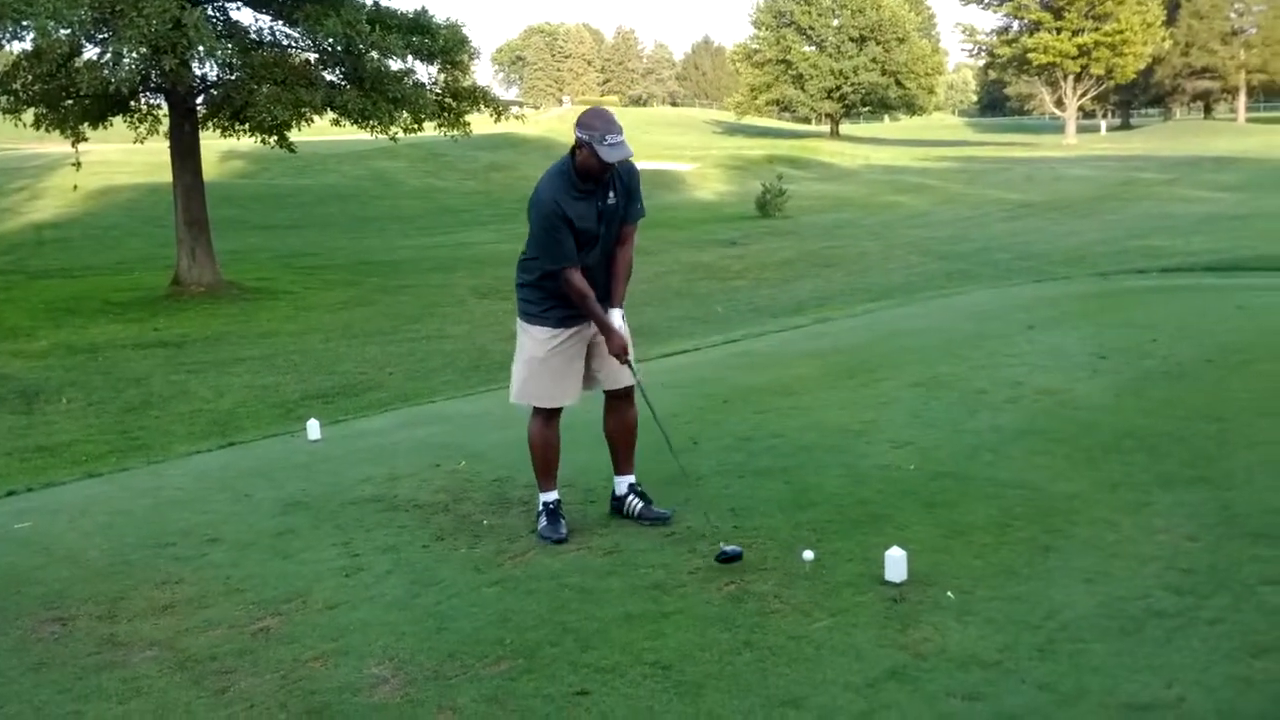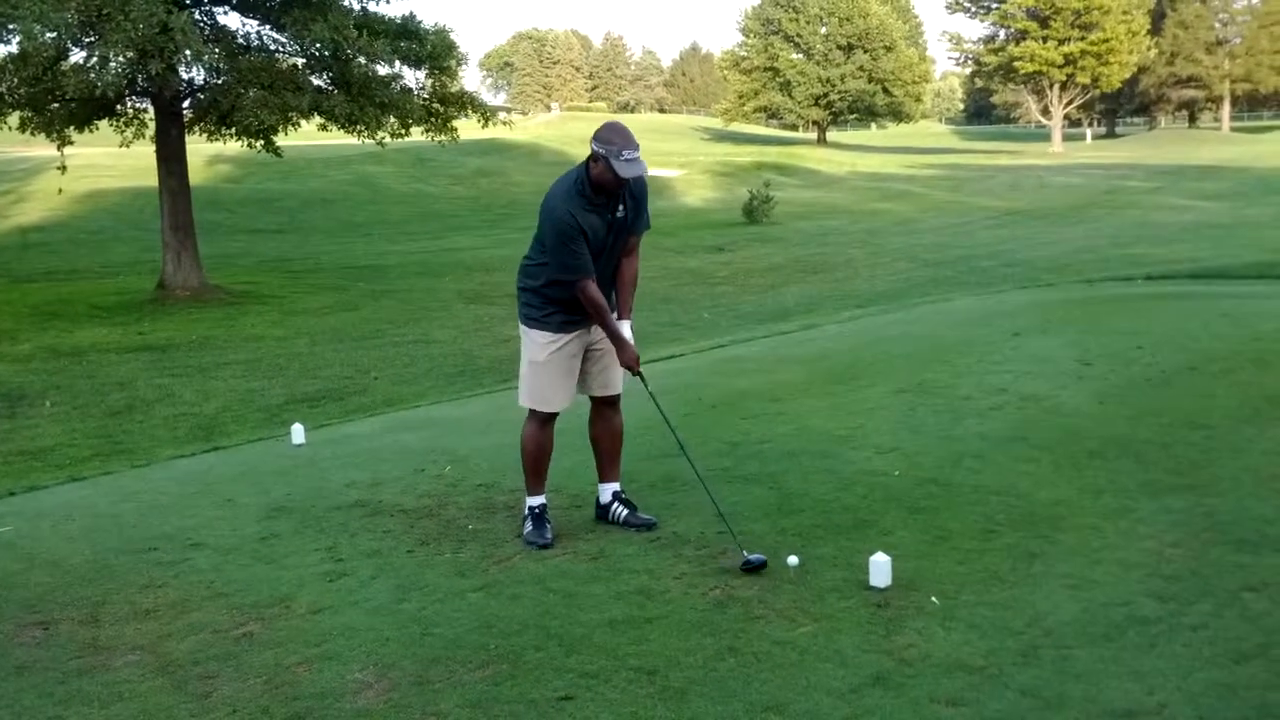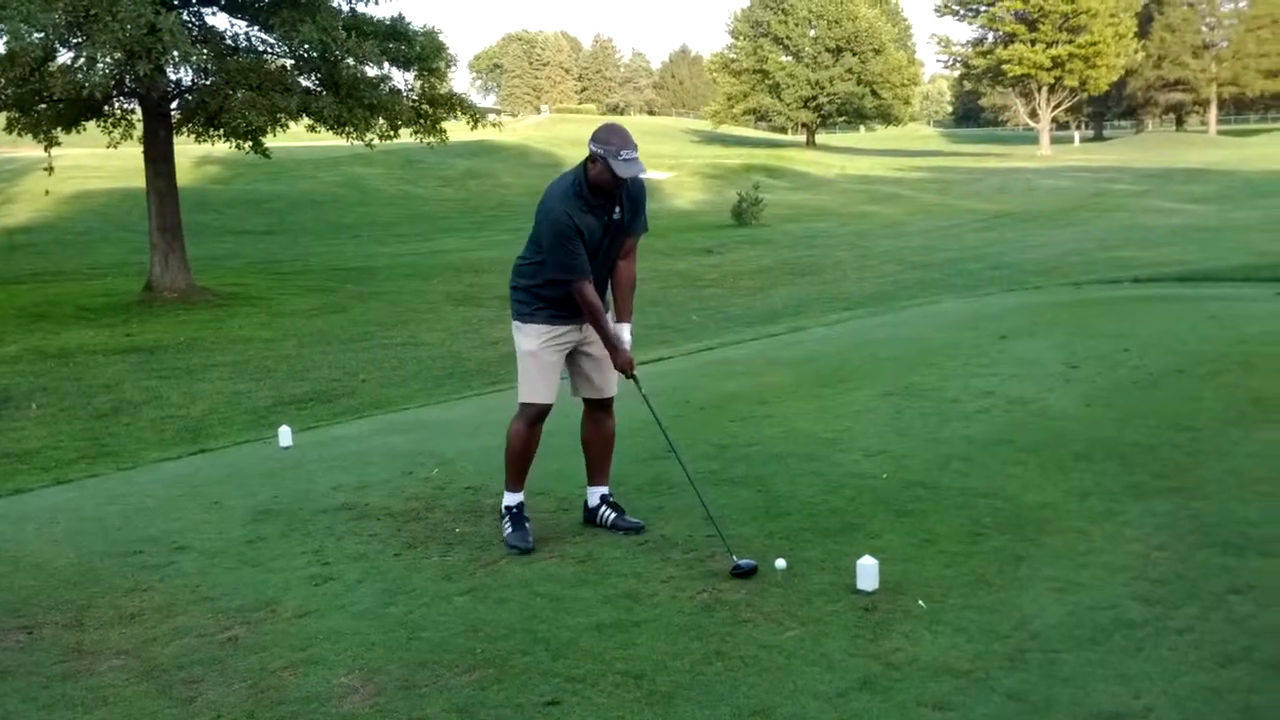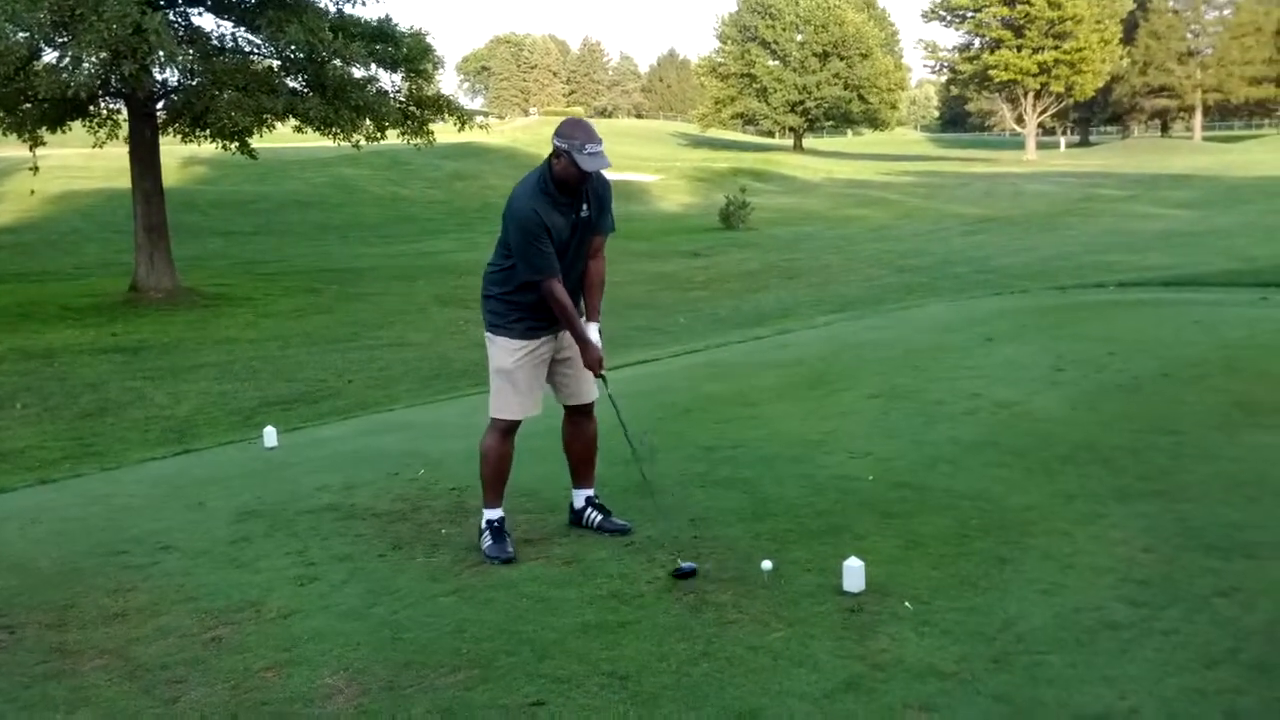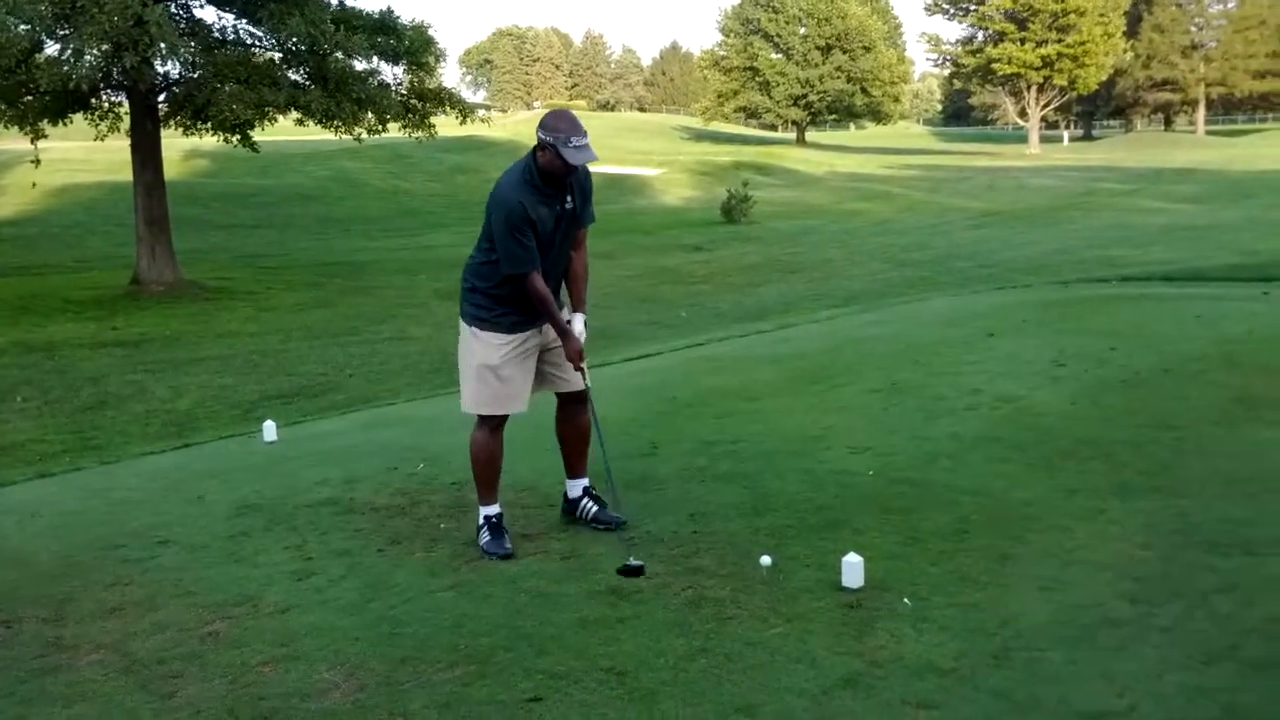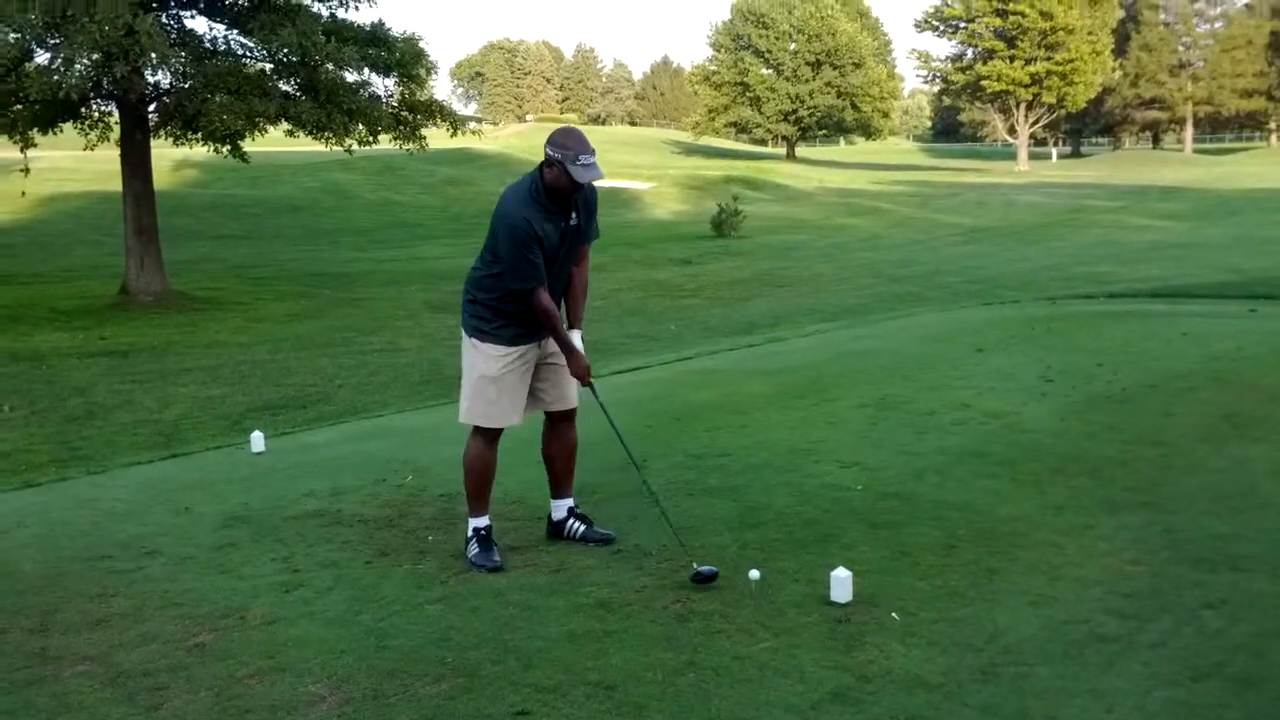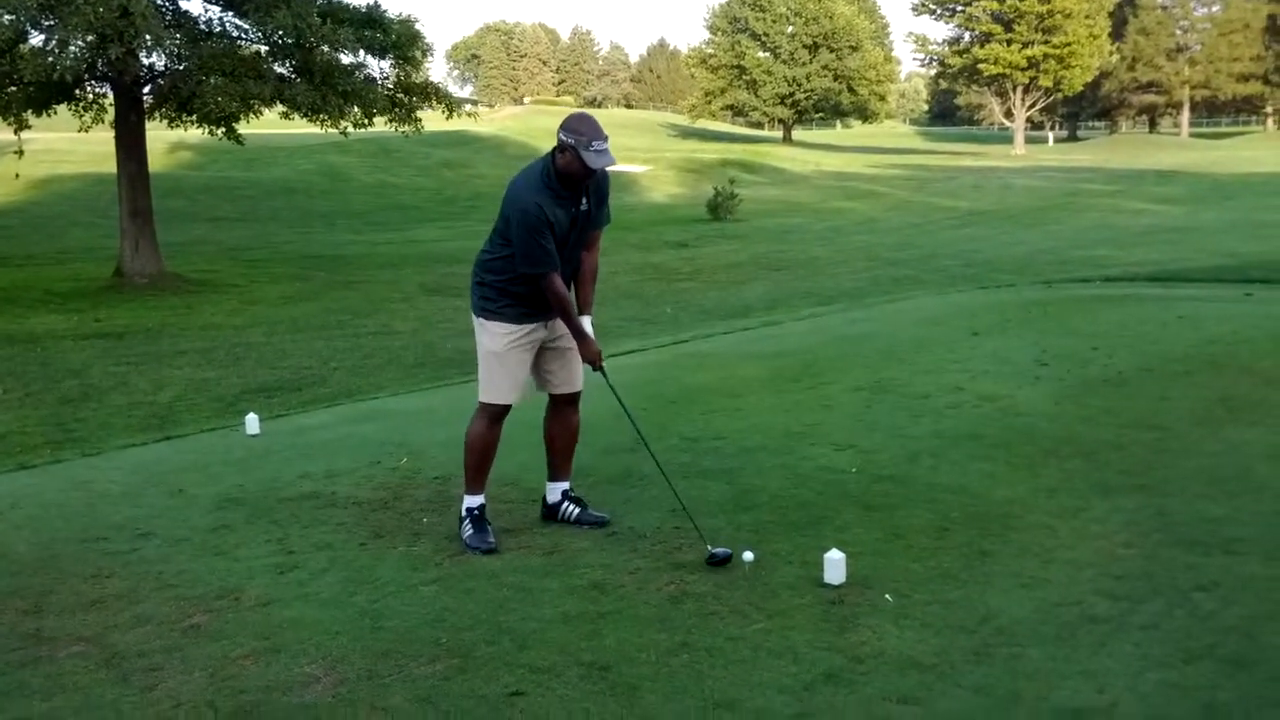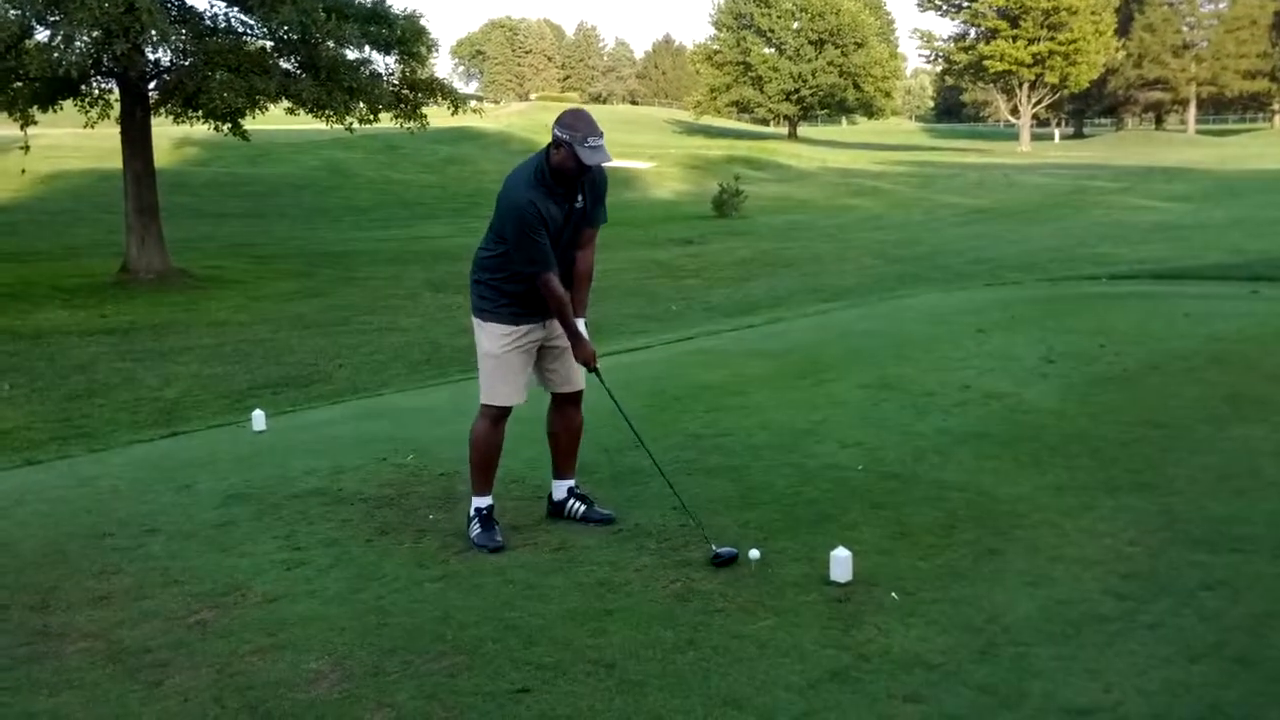
dt=0.3s
person 1, frame 1
left shoulder: (626, 174)
right shoulder: (549, 196)
left elbow: (624, 245)
right elbow: (568, 273)
left wrist: (616, 312)
right wrist: (606, 333)
left hip: (603, 302)
right hip: (549, 309)
left knee: (622, 392)
right knee: (547, 407)
left ankle: (624, 491)
right ankle: (548, 503)
person 1, frame 2
left shoulder: (634, 188)
right shoulder: (562, 206)
left elbow: (628, 255)
right elbow: (583, 285)
left wrist: (625, 322)
right wrist: (619, 343)
left hip: (600, 308)
right hip: (550, 312)
left knee: (608, 400)
right knee: (544, 410)
left ankle: (609, 498)
right ankle: (535, 506)
person 1, frame 3
left shoulder: (632, 190)
right shoulder: (560, 206)
left elbow: (625, 258)
right elbow: (580, 285)
left wrist: (624, 325)
right wrist: (613, 347)
left hip: (592, 310)
right hip: (542, 309)
left knee: (601, 403)
right knee: (535, 408)
left ankle: (597, 501)
right ankle: (513, 504)
person 1, frame 4
left shoulder: (597, 188)
right shoulder: (527, 205)
left elbow: (594, 256)
right elbow: (548, 284)
left wrist: (594, 324)
right wrist: (583, 343)
left hip: (566, 316)
right hip: (515, 321)
left knee: (582, 408)
right knee: (506, 421)
left ankle: (584, 503)
right ankle: (491, 521)
person 1, frame 5
left shoulder: (578, 179)
right shoulder: (511, 197)
left elbow: (576, 248)
right elbow: (529, 277)
left wrist: (578, 315)
right wrist: (563, 336)
left hip: (548, 309)
right hip: (497, 313)
left knee: (575, 395)
right knee: (493, 415)
left ankle: (577, 494)
right ankle: (489, 518)
person 1, frame 6
left shoulder: (584, 196)
right shoulder: (517, 213)
left elbow: (578, 265)
right elbow: (535, 294)
left wrist: (576, 332)
right wrist: (570, 351)
left hip: (546, 323)
right hip: (497, 326)
left knee: (563, 415)
right knee: (488, 427)
left ankle: (563, 514)
right ankle: (478, 529)
person 1, frame 7
left shoulder: (596, 181)
right shoulder: (529, 199)
left elbow: (588, 250)
right elbow: (549, 279)
left wrist: (586, 317)
right wrist: (582, 337)
left hip: (555, 307)
right hip: (505, 307)
left knee: (567, 397)
right knee: (495, 406)
left ankle: (557, 496)
right ankle: (472, 508)
person 1, frame 8
left shoulder: (594, 179)
right shoulder: (522, 195)
left elbow: (583, 251)
right elbow: (544, 277)
left wrist: (579, 321)
right wrist: (574, 340)
left hip: (559, 304)
right hip: (504, 307)
left knee: (570, 395)
right knee: (497, 408)
left ankle: (563, 494)
right ankle: (480, 508)
